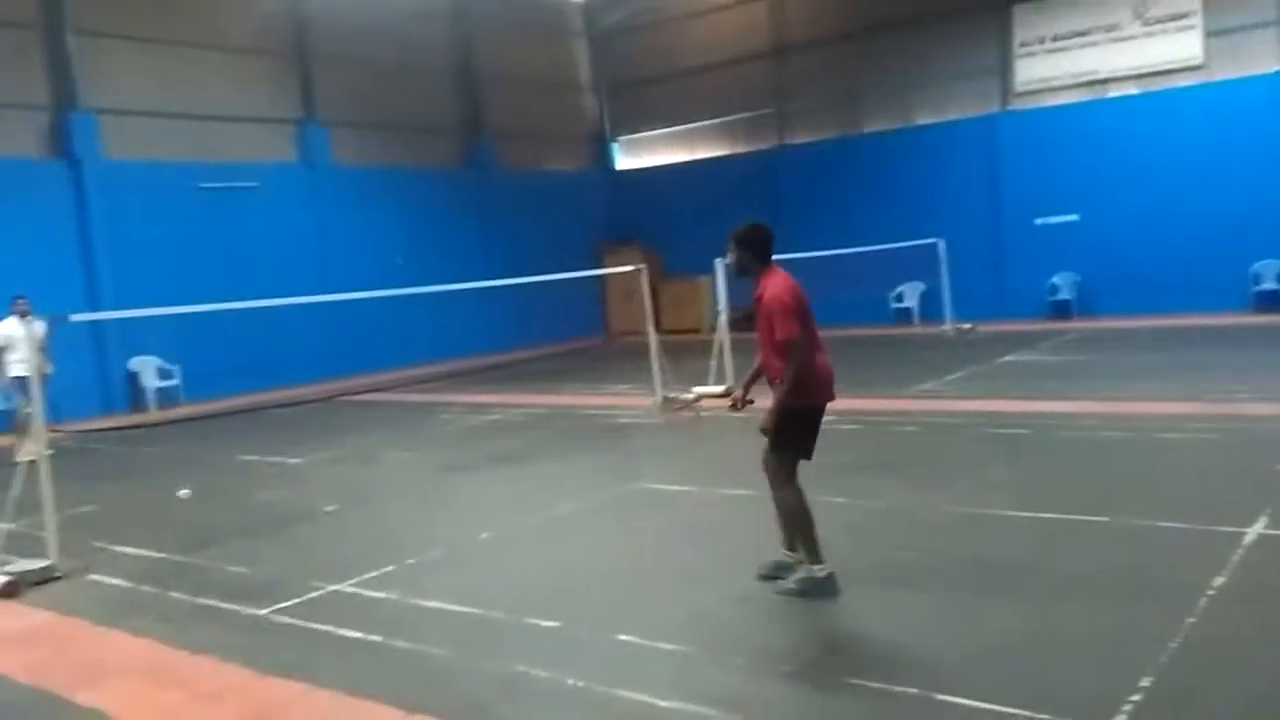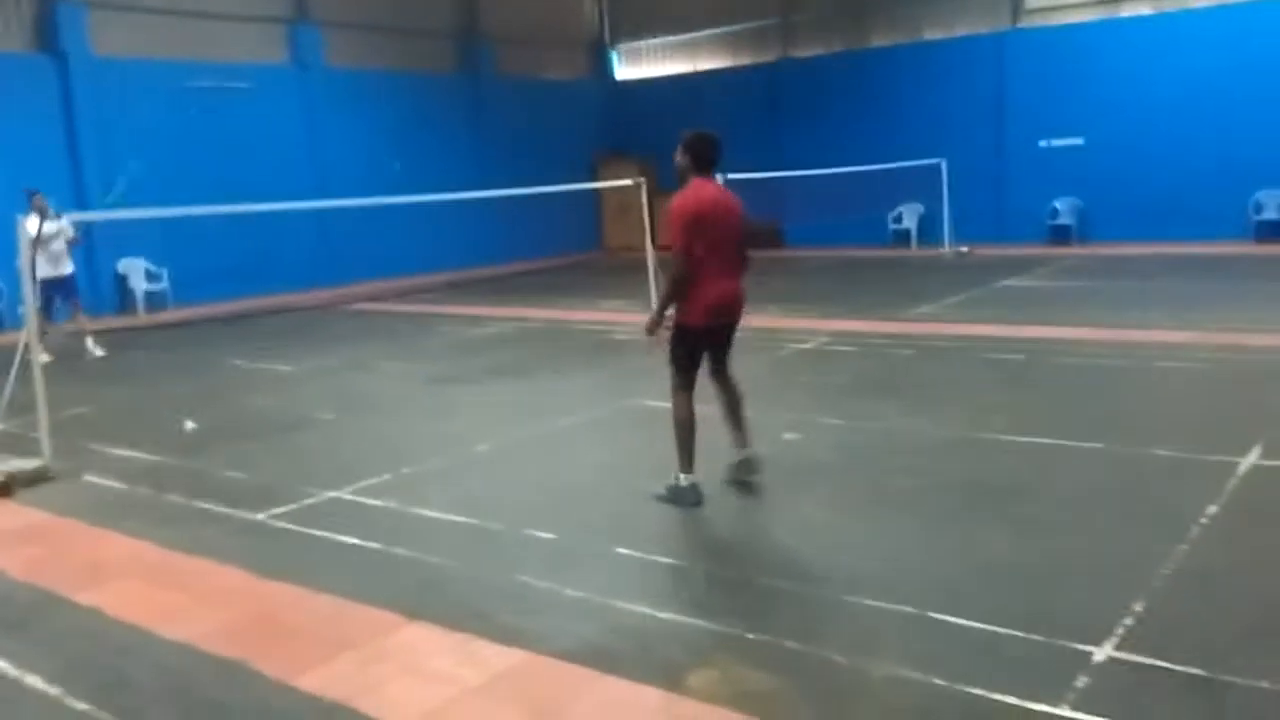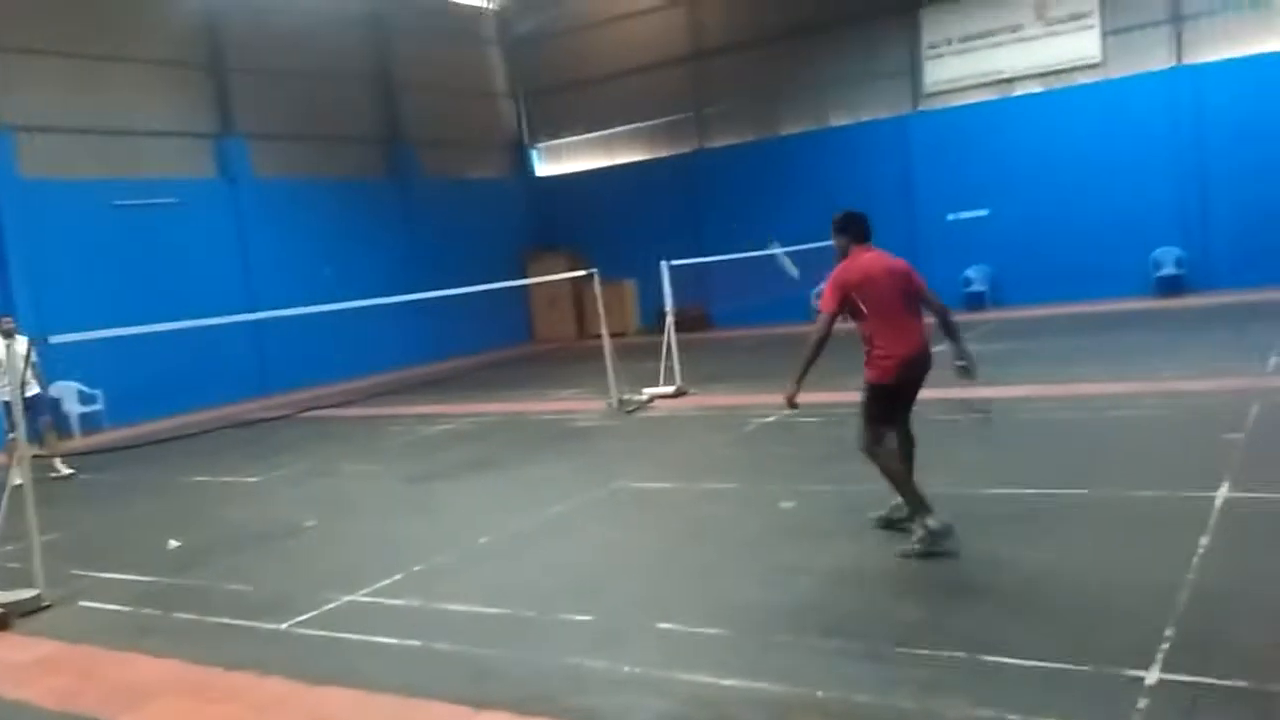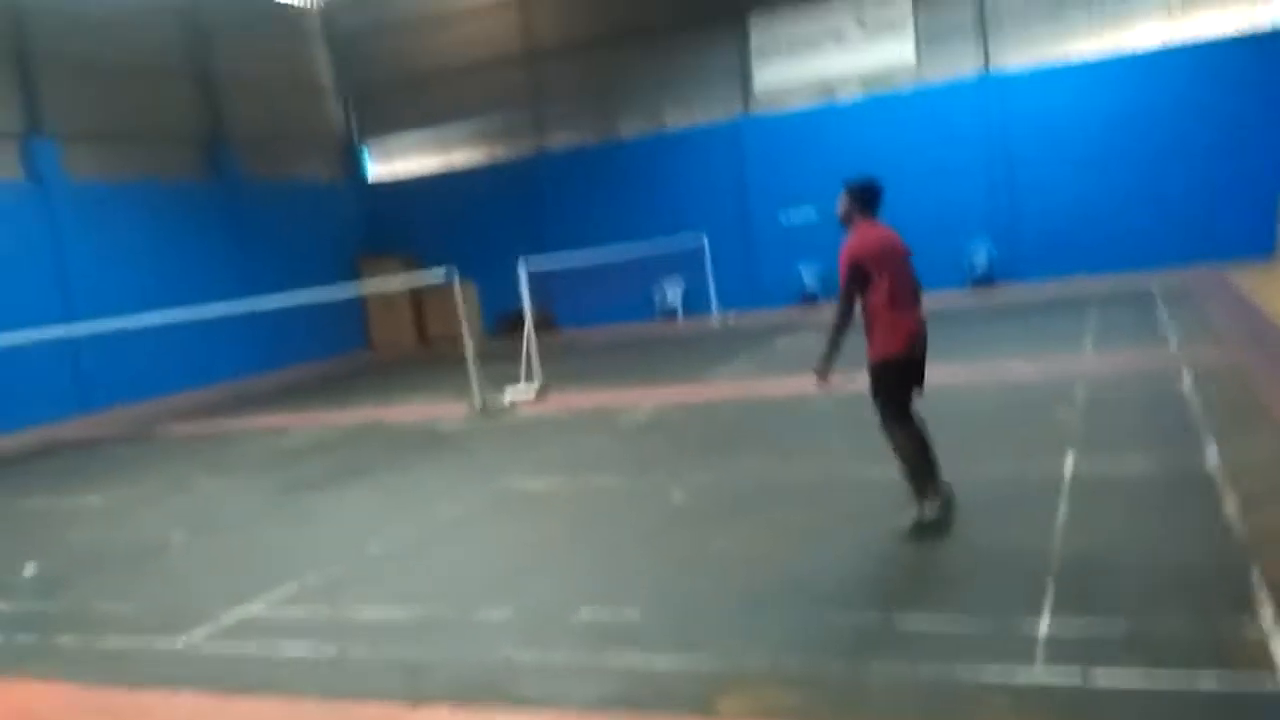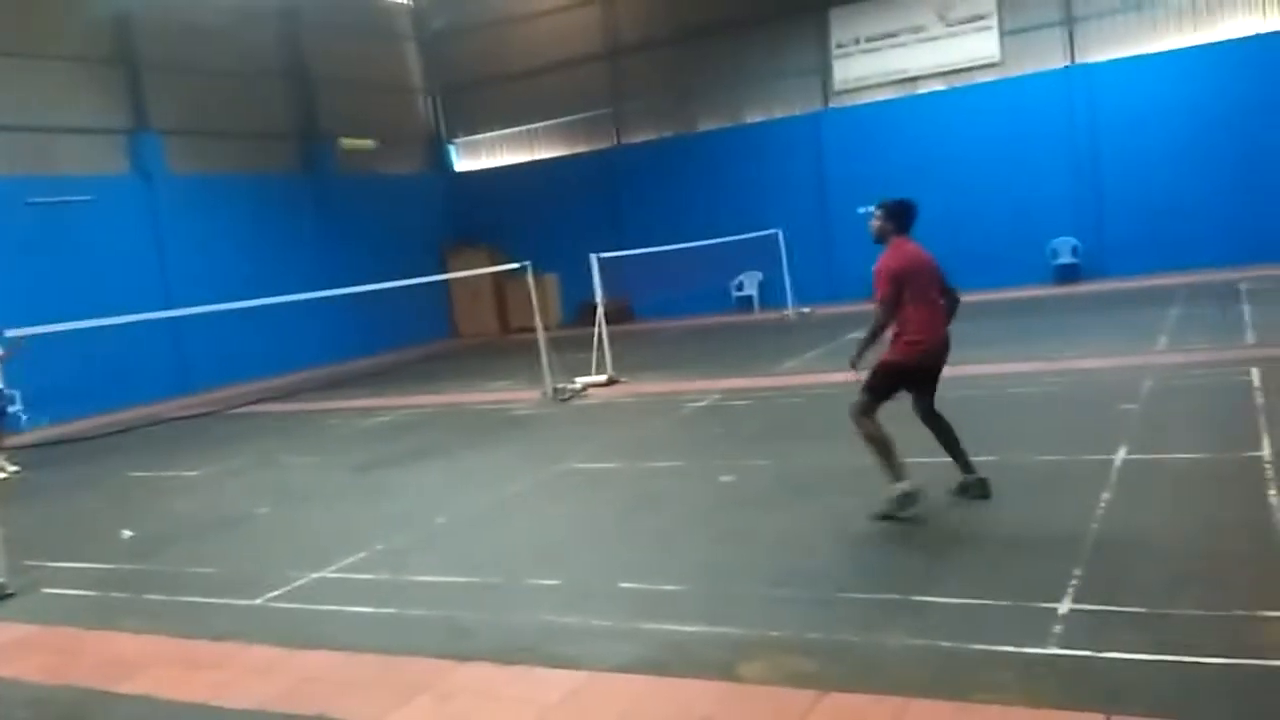
dt=1s
person 1, frame 1
left shoulder: (777, 294)
right shoulder: (769, 286)
left elbow: (798, 360)
left wrist: (776, 409)
right wrist: (746, 386)
left hip: (801, 394)
right hip: (796, 392)
left knee: (781, 475)
right knee: (774, 466)
left ankle: (818, 573)
right ankle: (791, 555)
person 1, frame 2
left shoulder: (682, 203)
right shoulder: (731, 201)
left elbow: (679, 268)
right elbow: (741, 260)
left wrist: (659, 311)
left hip: (695, 309)
right hip: (729, 303)
left knee: (681, 389)
right knee: (721, 374)
left ankle: (687, 482)
right ankle: (745, 455)
person 1, frame 3
left shoulder: (843, 275)
right shoulder: (899, 265)
left elbow: (822, 332)
right elbow: (938, 309)
left wrist: (798, 381)
right wrist: (961, 352)
left hip: (887, 364)
right hip: (917, 357)
left knee: (874, 444)
right knee: (898, 424)
left ankle: (930, 524)
right ankle: (905, 505)
person 1, frame 4
left shoulder: (856, 244)
right shoulder: (892, 239)
left elbow: (844, 308)
right elbow: (914, 288)
left wrist: (827, 358)
left hip: (888, 346)
right hip: (912, 337)
left knee: (894, 424)
right knee: (903, 416)
left ankle: (931, 509)
right ankle: (936, 489)
person 1, frame 5
left shoulder: (889, 262)
right shoulder: (923, 256)
left elbow: (883, 319)
right elbow: (951, 299)
left wrist: (861, 350)
left hip: (906, 351)
right hip: (934, 348)
left knee: (862, 411)
right knee: (926, 409)
left ankle: (901, 485)
right ankle: (972, 477)
